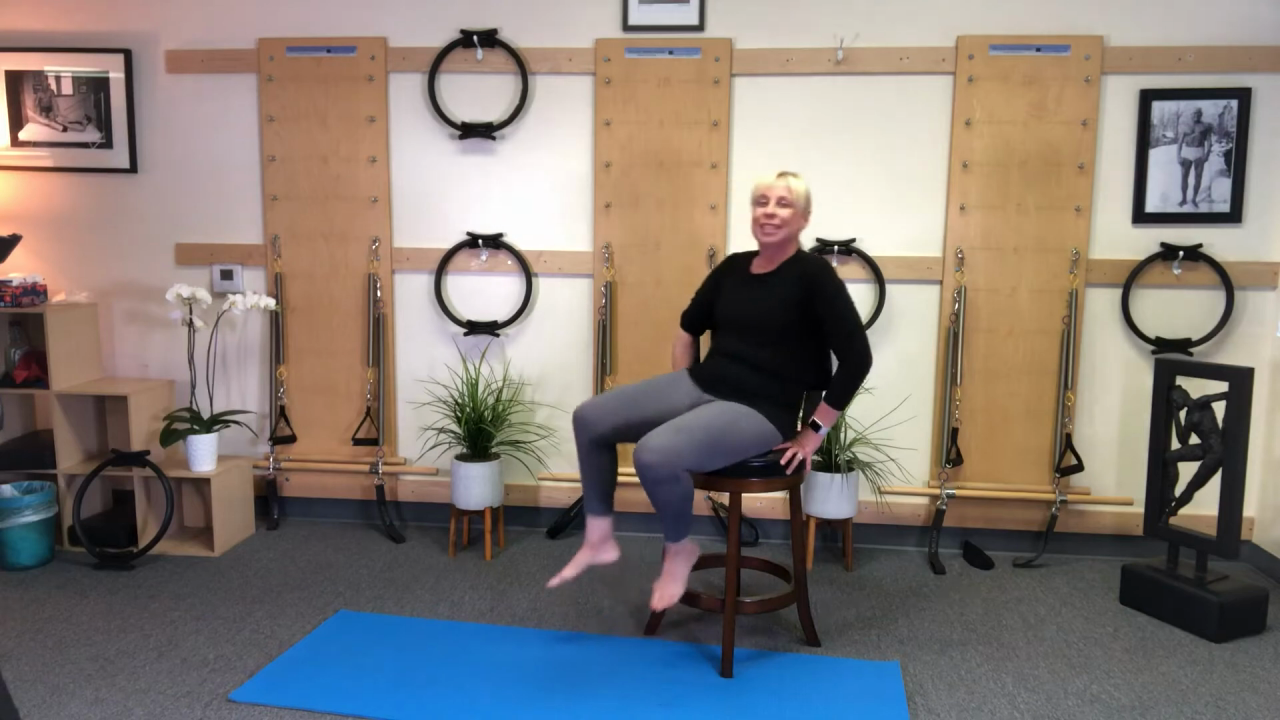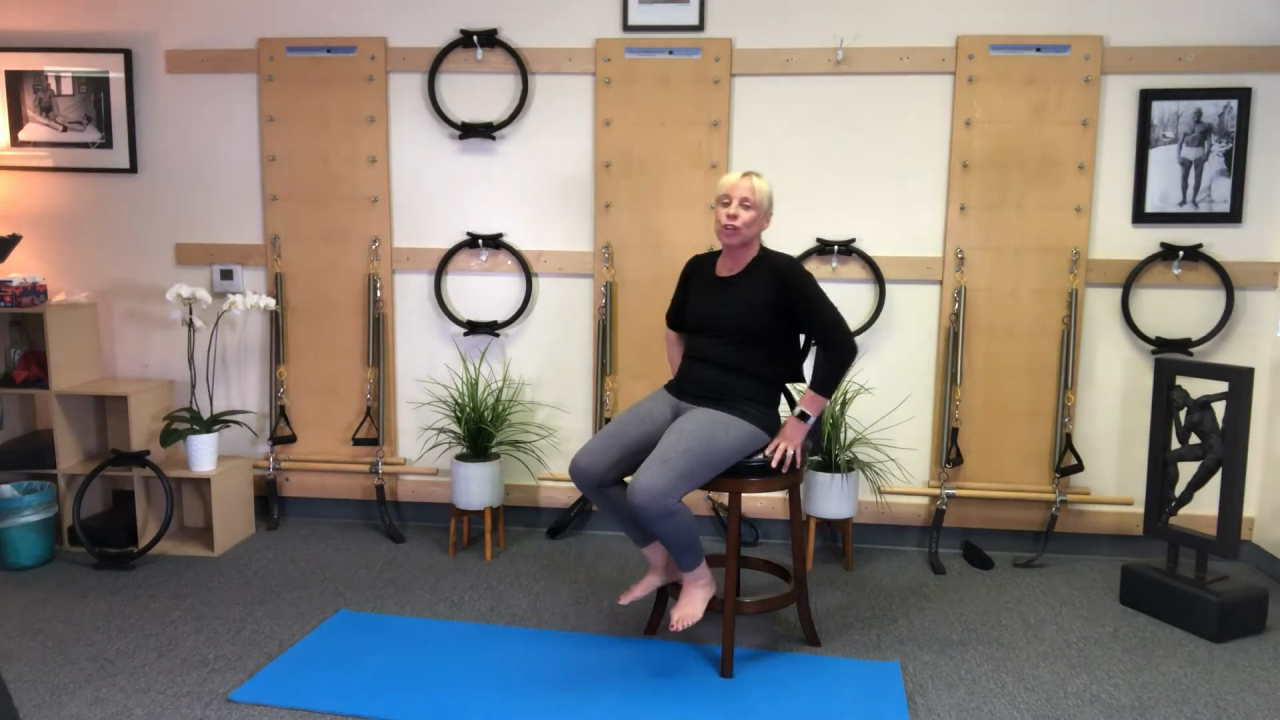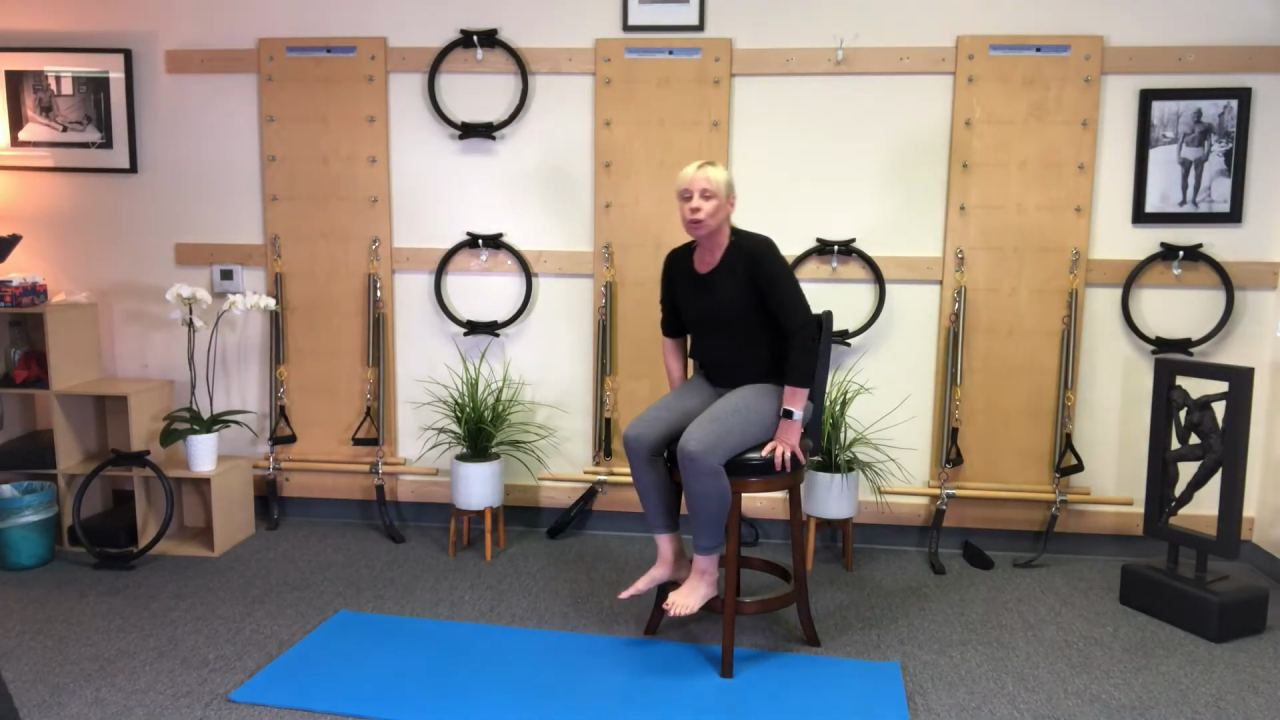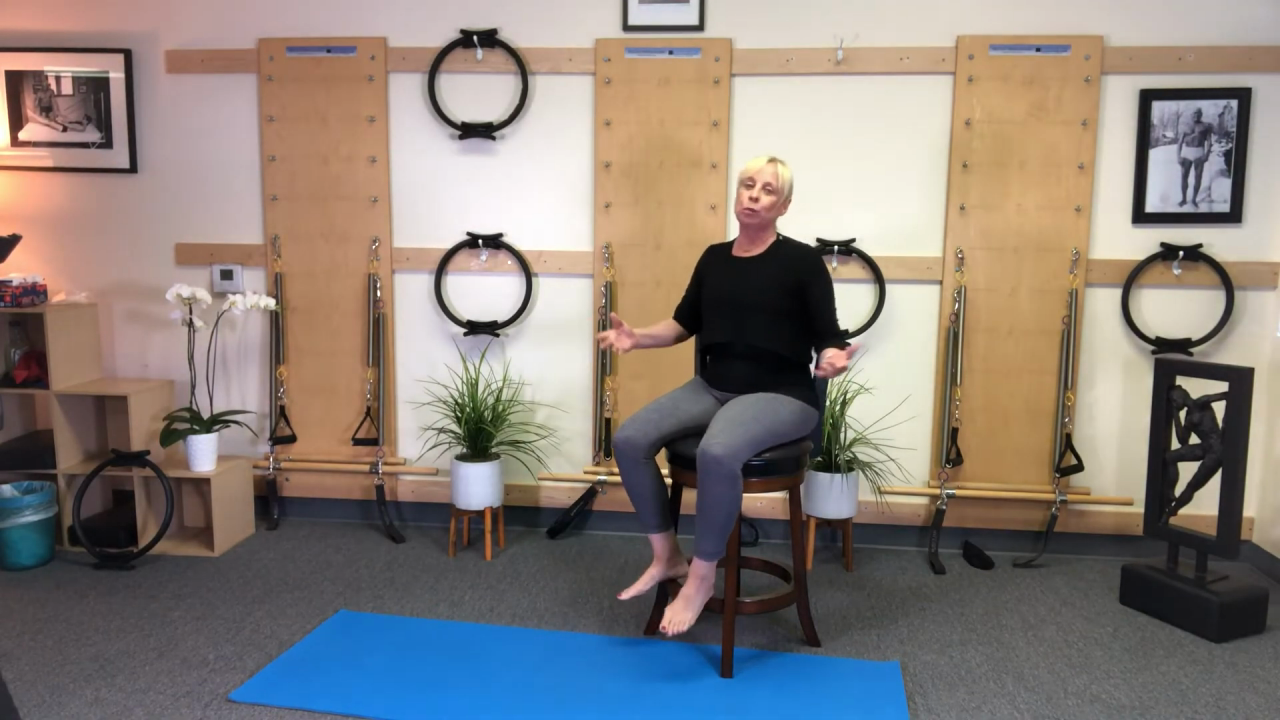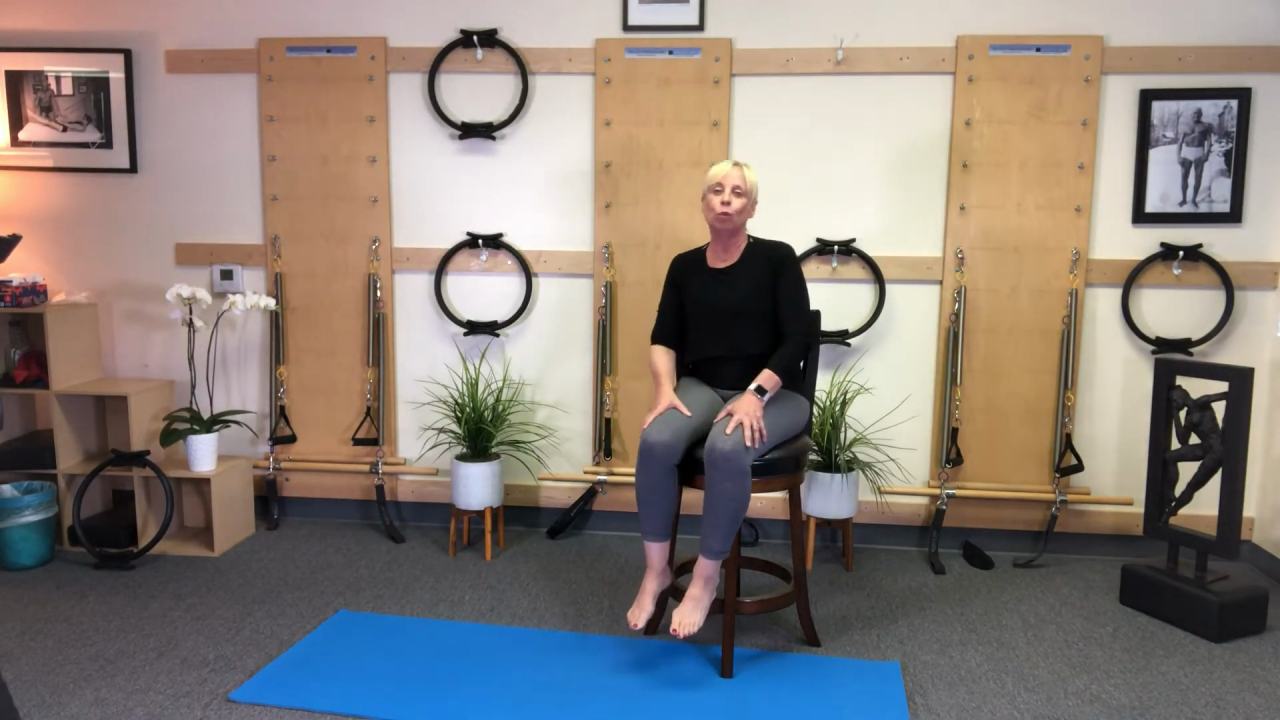
dt=1s
person 1, frame 1
left shoulder: (814, 275)
right shoulder: (733, 268)
left elbow: (857, 357)
right elbow: (689, 327)
left wrist: (814, 432)
right wrist: (675, 391)
left hip: (760, 412)
right hip: (702, 387)
left knee: (655, 456)
right knee: (590, 420)
left ankle: (681, 550)
right ankle: (599, 539)
person 1, frame 2
left shoulder: (782, 273)
right shoulder: (698, 268)
left elbow: (840, 346)
left wrist: (800, 422)
left hip: (739, 413)
right hip: (678, 397)
left knee: (648, 492)
right knee: (587, 470)
left ankle: (698, 578)
right ankle: (662, 563)
person 1, frame 3
left shoulder: (757, 253)
right shoulder: (676, 263)
left elbow: (803, 333)
right elbow: (673, 335)
left wrist: (790, 420)
right wrist: (680, 404)
left hip: (767, 386)
right hip: (712, 383)
left knee: (697, 448)
right knee: (639, 437)
left ankle: (705, 573)
right ankle: (670, 559)
person 1, frame 4
left shoulder: (802, 260)
right shoulder: (714, 257)
left elbow: (827, 336)
right elbow: (684, 322)
left wrist: (835, 359)
right wrist: (636, 337)
left hip: (779, 395)
right hip: (711, 387)
left knee: (716, 453)
right knee: (629, 439)
left ankle: (701, 577)
right ankle: (666, 557)
person 1, frame 5
left shoulder: (777, 258)
right shoulder: (684, 266)
left elbow: (797, 340)
right elbow: (664, 338)
left wrist: (755, 394)
right wrist: (665, 390)
left hip: (772, 392)
right hip: (701, 385)
left knee: (726, 450)
right knee: (656, 441)
left ankle: (705, 577)
right ankle: (656, 570)
